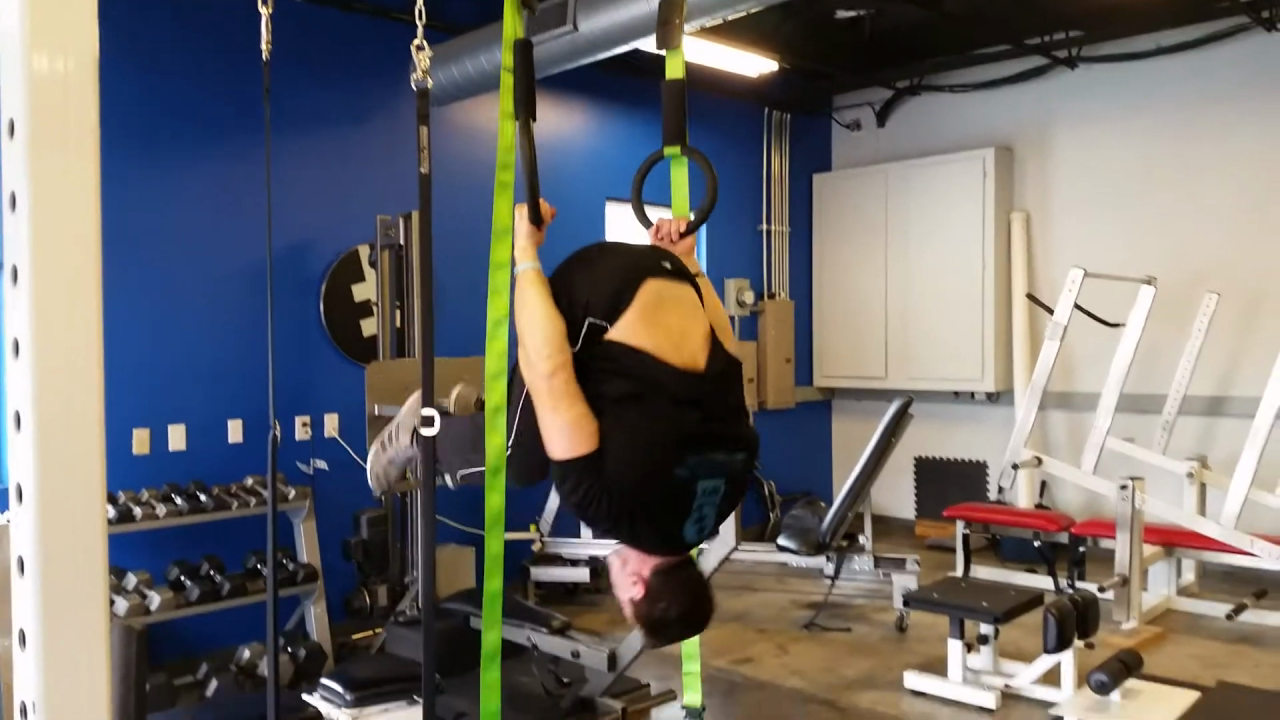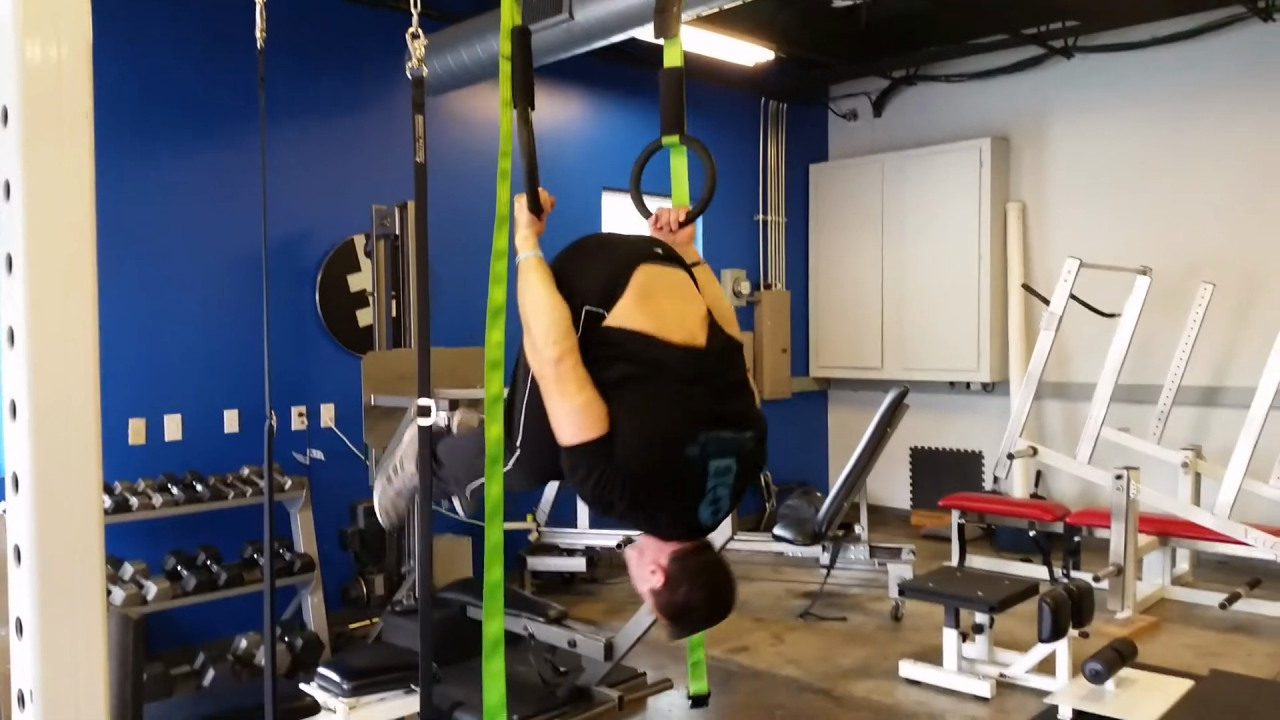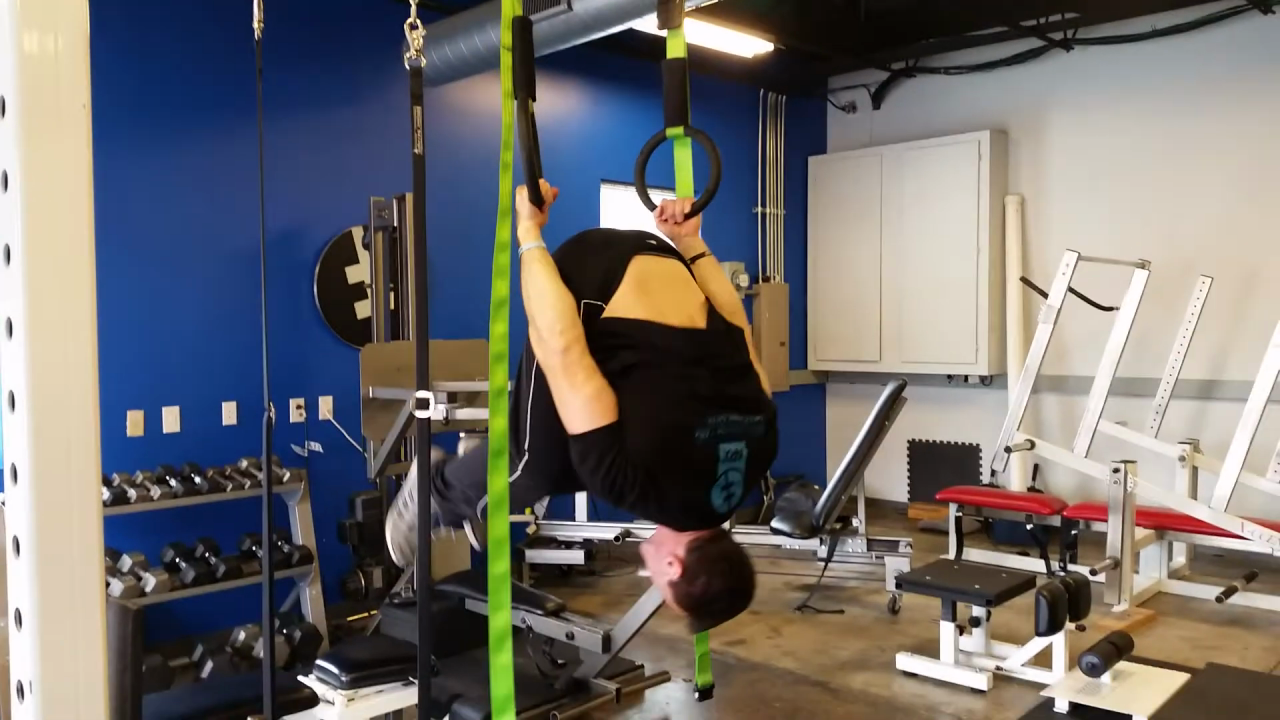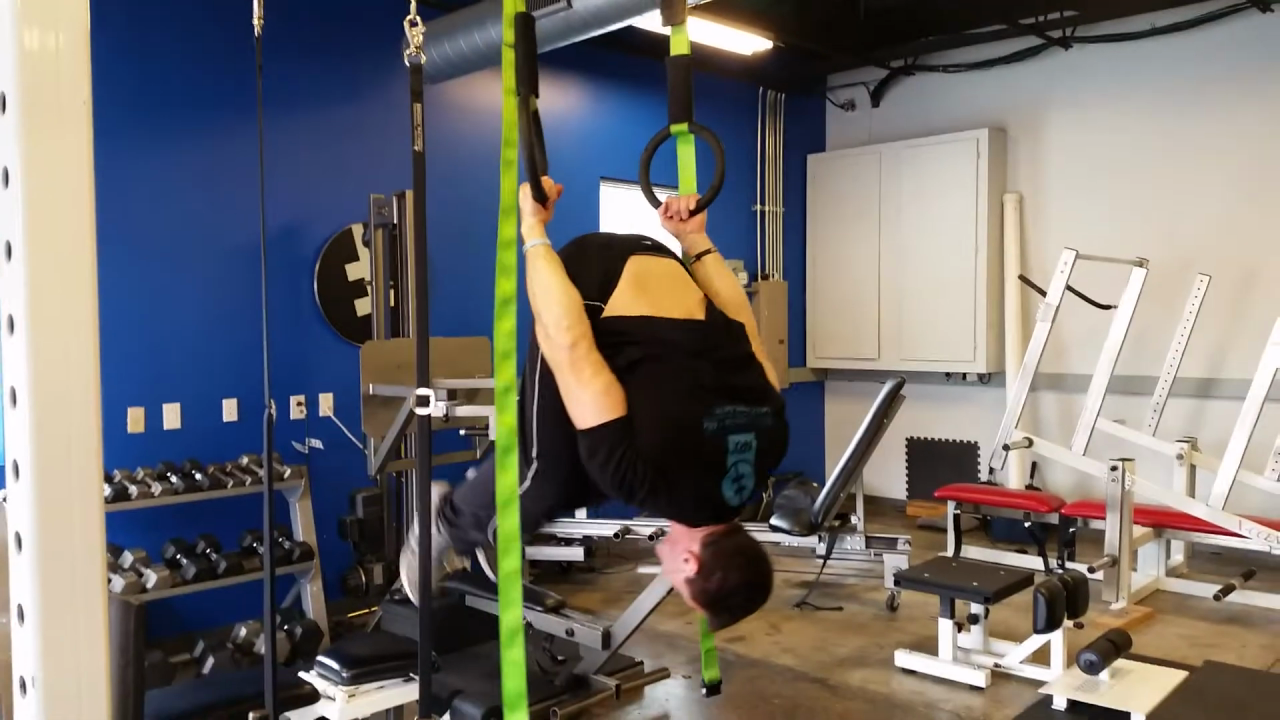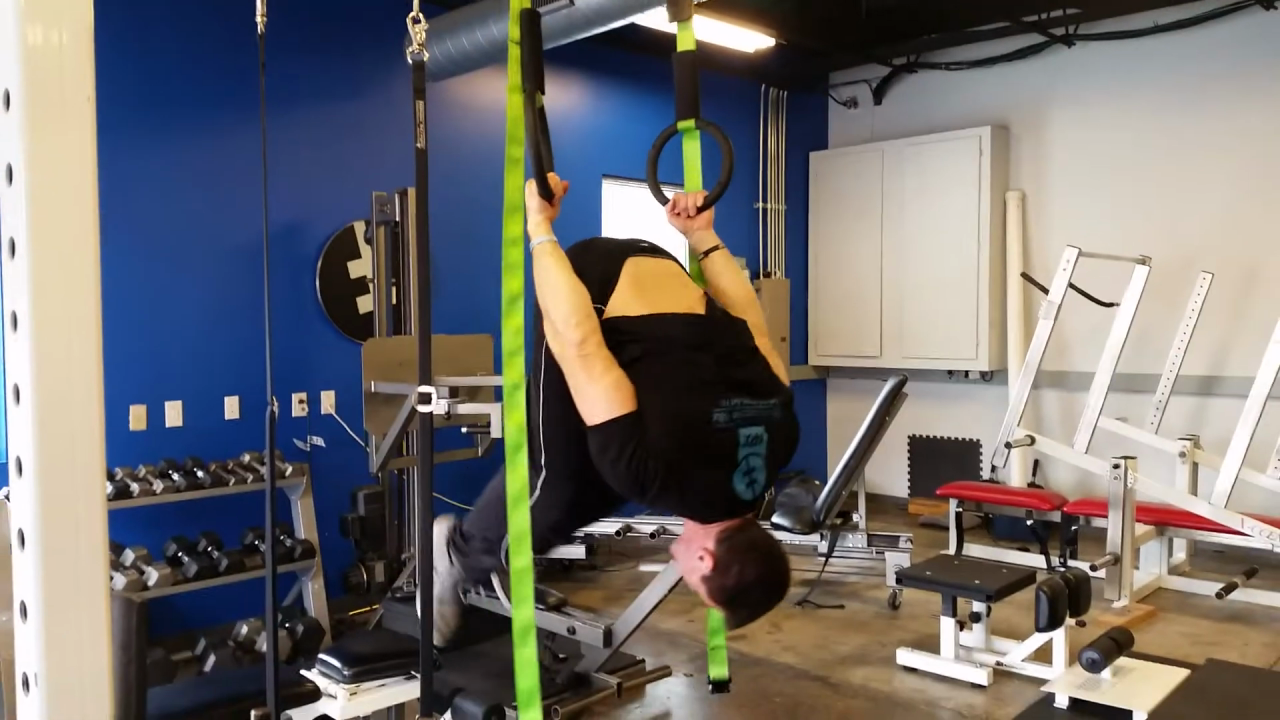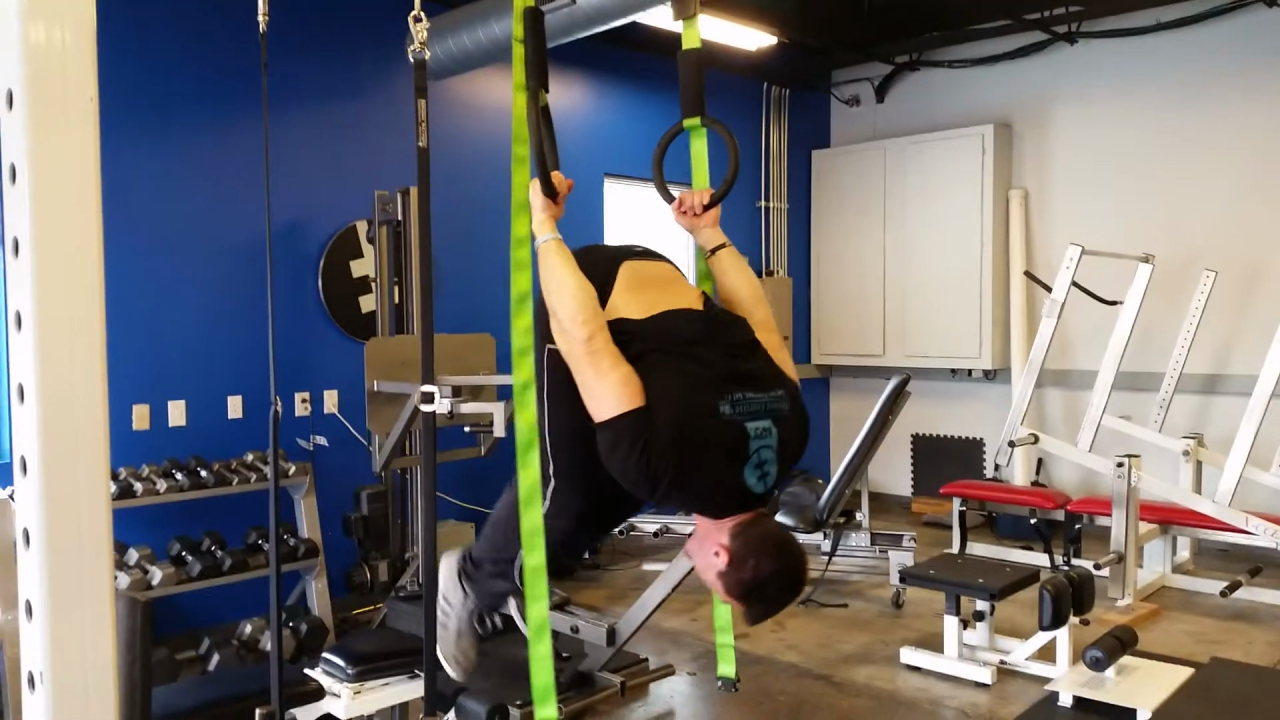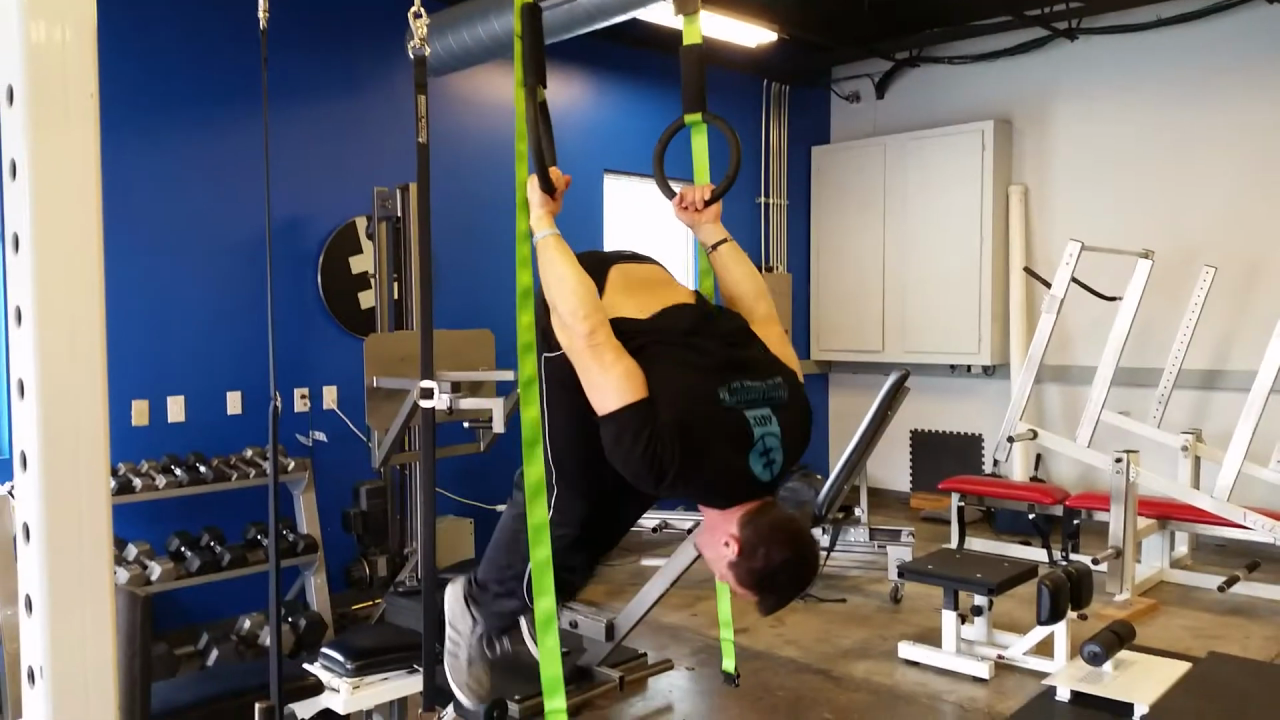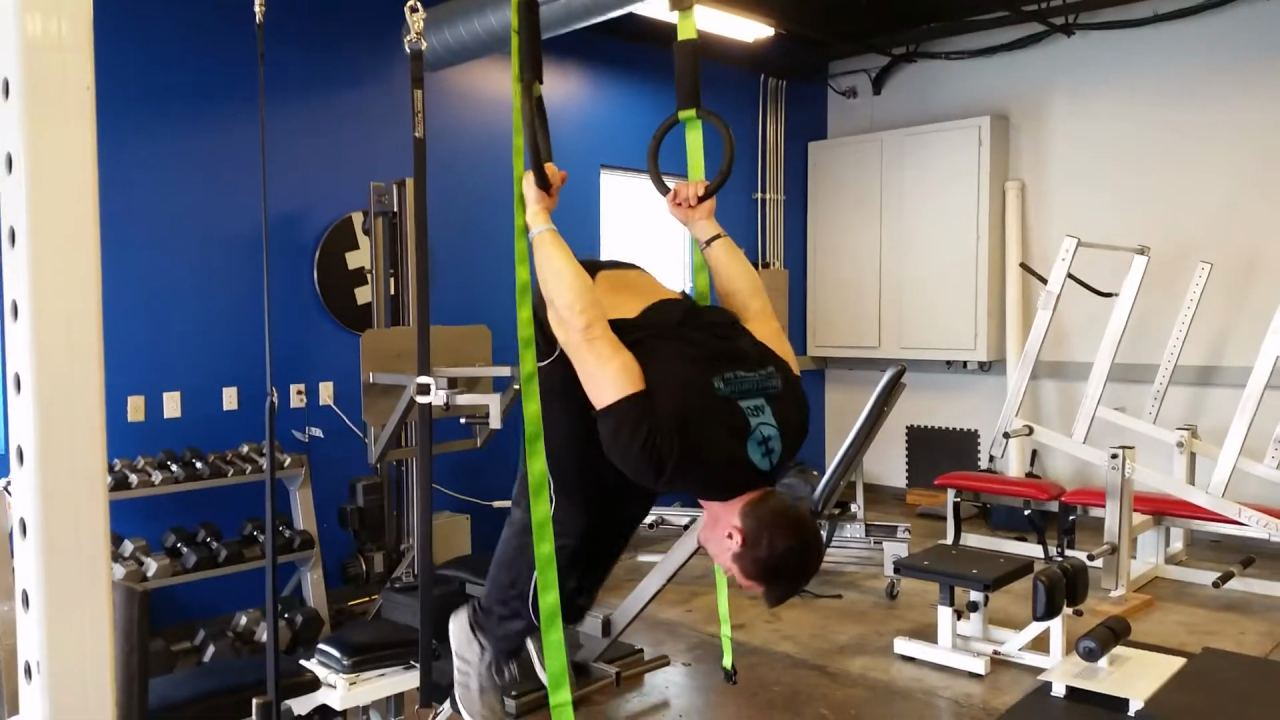
dt=0.1s
person 1, frame 1
right shoulder: (610, 497)
right elbow: (550, 375)
left wrist: (686, 263)
right wrist: (526, 252)
right knee: (520, 454)
right ankle: (423, 433)
person 1, frame 2
left shoulder: (740, 464)
right shoulder: (620, 486)
left elbow: (731, 342)
right elbow: (556, 364)
left wrist: (688, 254)
right wrist: (527, 243)
right hip: (598, 287)
right knee: (527, 460)
right ankle: (432, 466)
person 1, frame 3
left shoulder: (753, 451)
right shoulder: (631, 476)
left elbow: (737, 331)
right elbow: (563, 353)
left wrist: (691, 244)
right wrist: (530, 233)
left knee: (569, 468)
right knee: (536, 465)
right ankle: (436, 491)
person 1, frame 4
left shoulder: (763, 446)
right shoulder: (668, 466)
left elbow: (742, 327)
right elbow: (572, 352)
left wrist: (697, 243)
right wrist: (534, 232)
right hip: (596, 288)
left knee: (590, 474)
right knee: (547, 472)
left ankle: (482, 534)
right ankle: (451, 524)
person 1, frame 5
left shoulder: (775, 441)
right shoulder: (653, 471)
left elbow: (750, 322)
right elbow: (580, 348)
left wrist: (703, 239)
right wrist: (540, 227)
right hip: (599, 288)
left knee: (605, 487)
right knee: (556, 481)
left ankle: (493, 560)
right ankle: (460, 553)
person 1, frame 6
left shoulder: (784, 438)
right shoulder: (677, 460)
left elbow: (760, 324)
right elbow: (588, 346)
left wrist: (710, 239)
right wrist: (544, 227)
right hip: (608, 298)
left knee: (621, 494)
right knee: (565, 491)
left ankle: (517, 582)
right ankle: (471, 584)
person 1, frame 7
left shoulder: (788, 427)
right shoulder: (667, 457)
left elbow: (763, 318)
right elbow: (588, 337)
left wrist: (711, 231)
right wrist: (542, 222)
right hip: (588, 307)
left knee: (625, 496)
right knee: (567, 498)
left ankle: (534, 600)
right ankle: (477, 608)
person 1, frame 8
left shoulder: (786, 422)
right shoulder: (664, 448)
left elbow: (756, 316)
right elbow: (585, 334)
left wrist: (706, 228)
right wrist: (539, 220)
left hip: (638, 305)
right hip: (570, 333)
left knee: (627, 502)
right knee: (568, 510)
right ankle: (486, 635)
